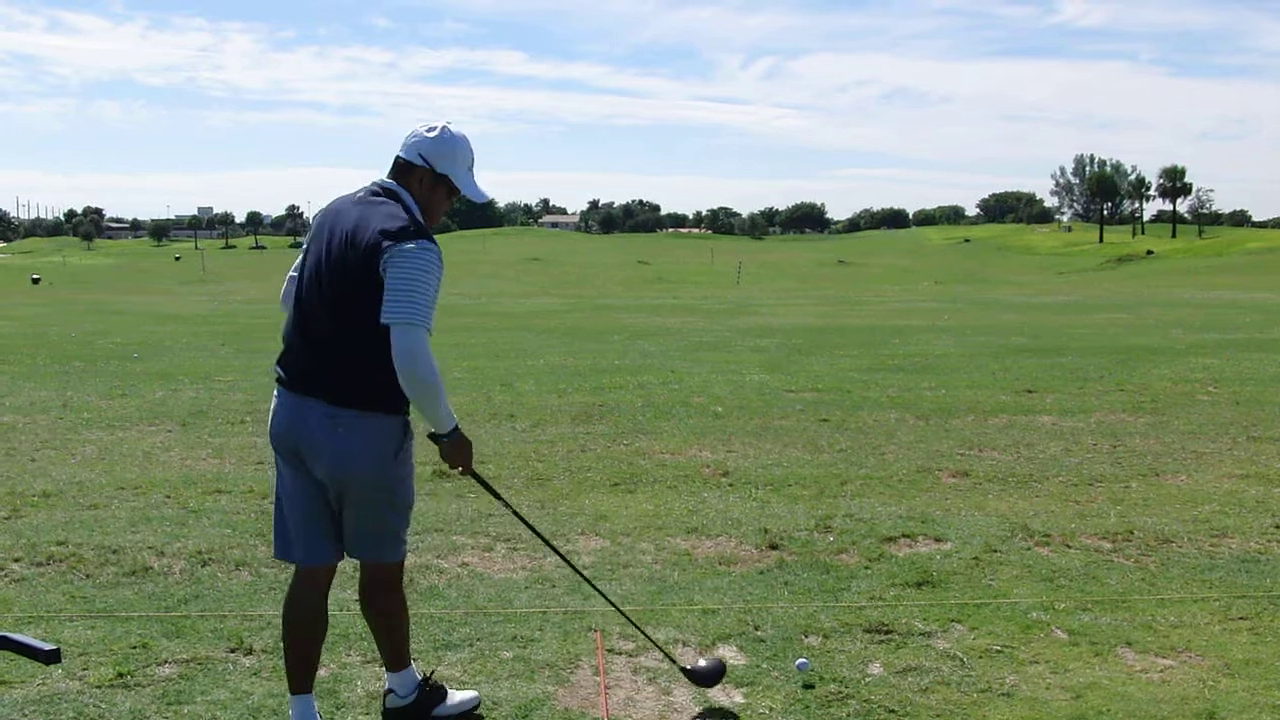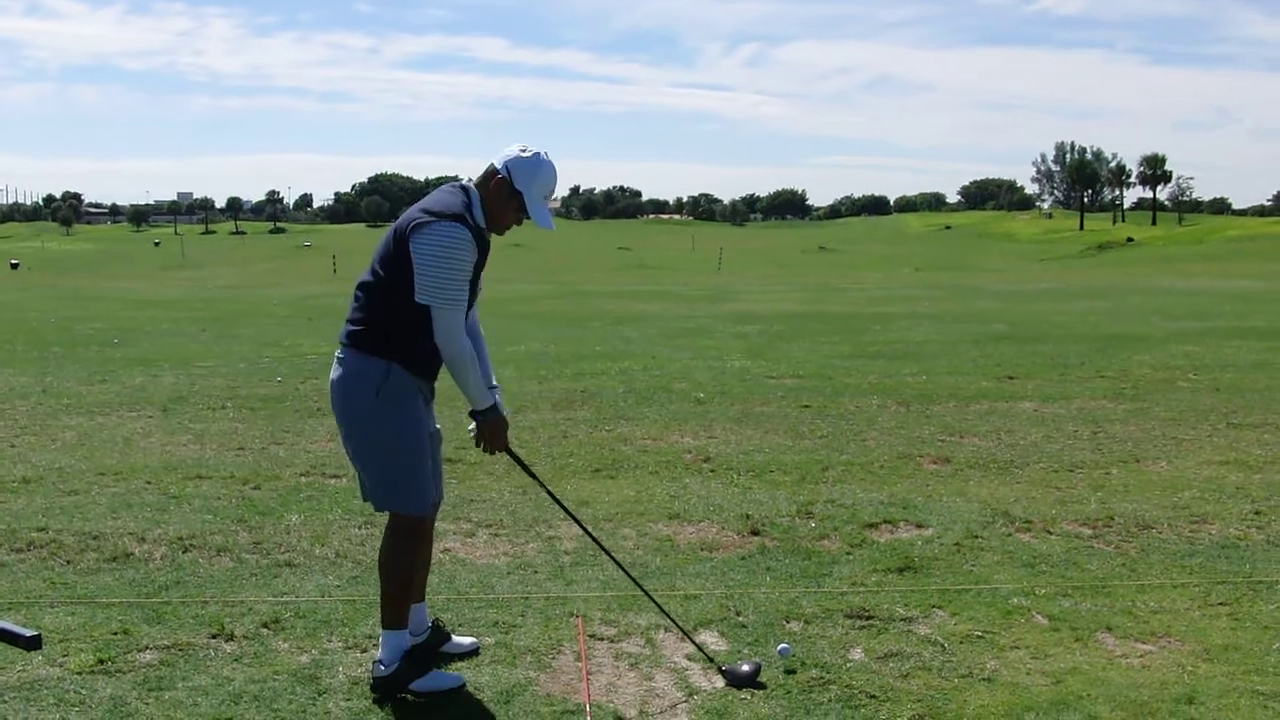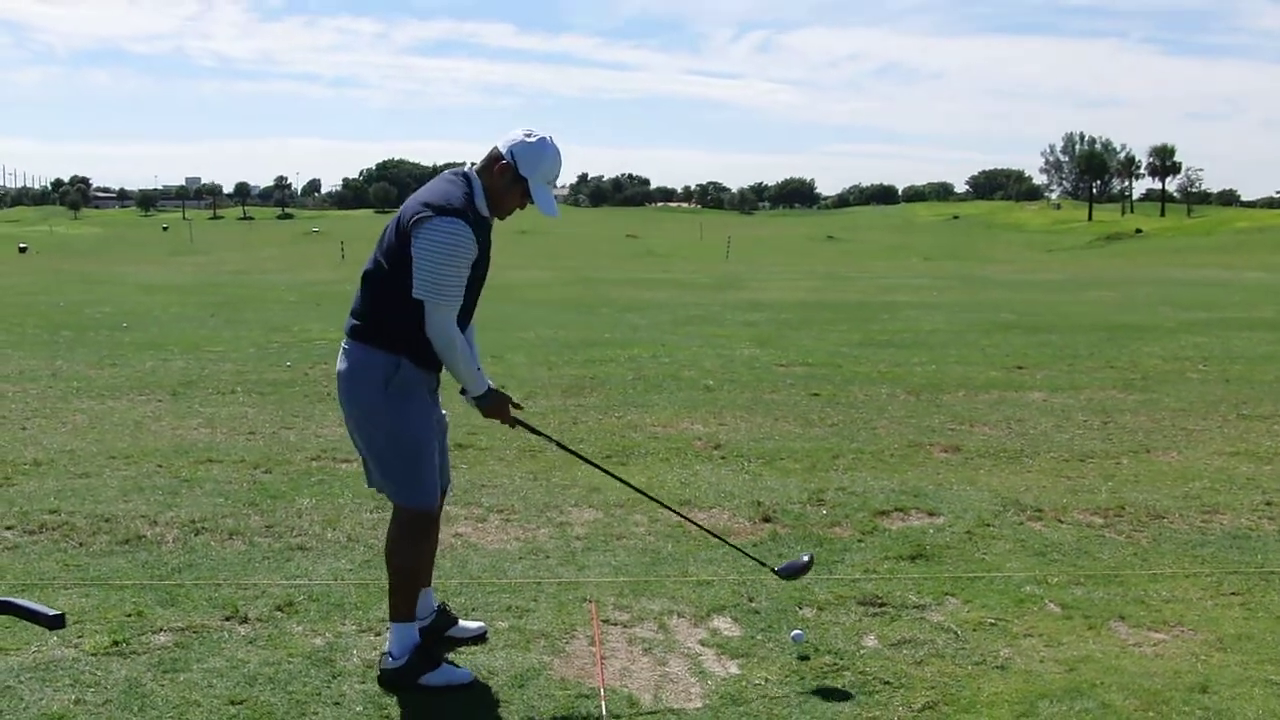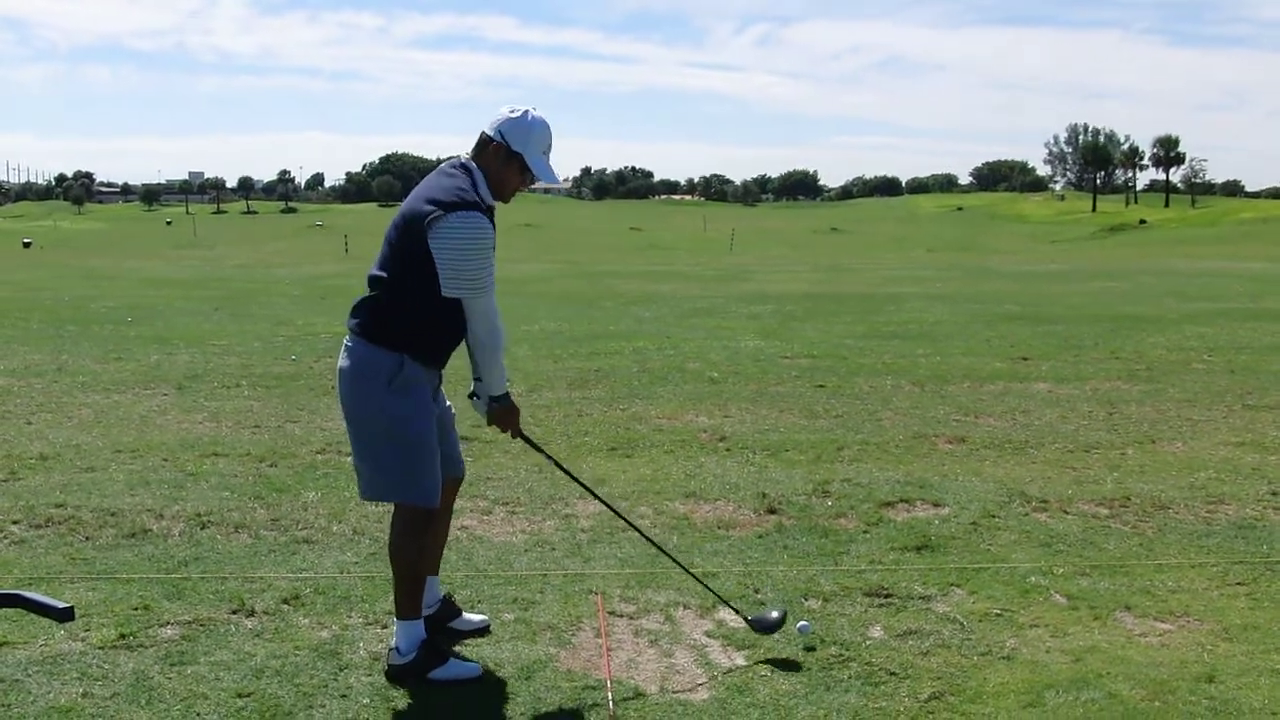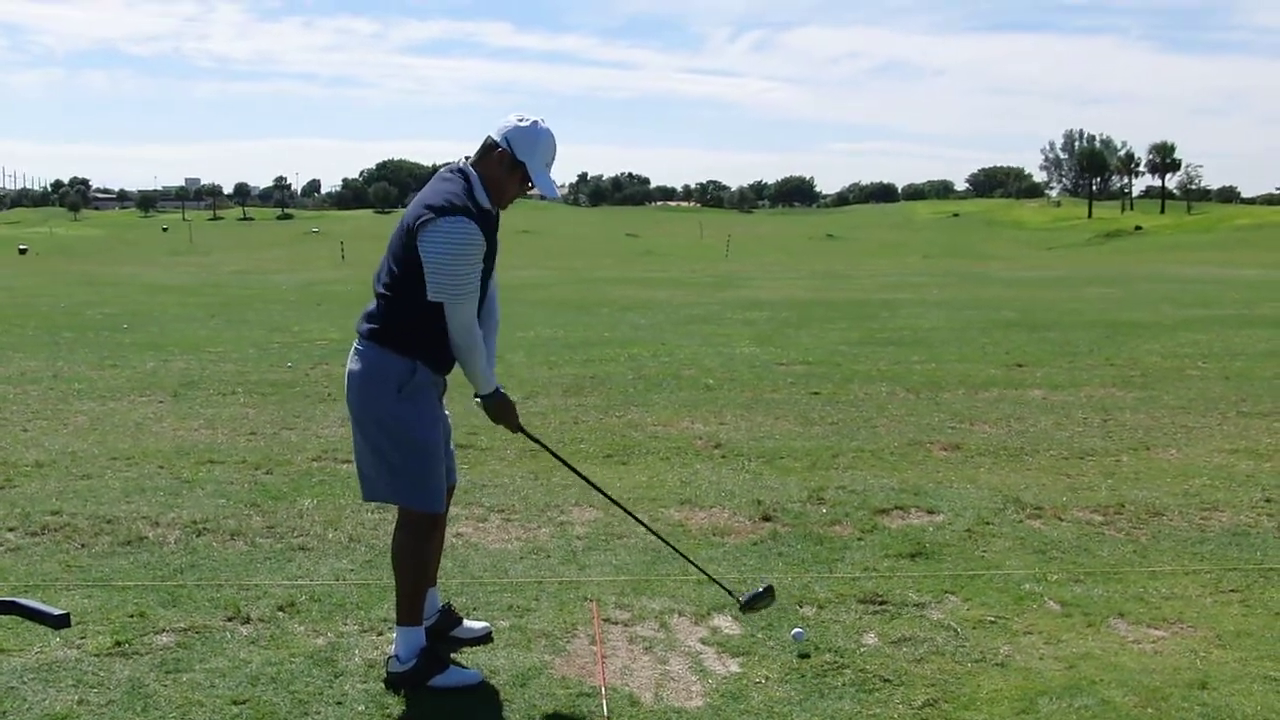
dt=1s
person 1, frame 1
left shoulder: (333, 214)
right shoulder: (412, 245)
left elbow: (292, 297)
right elbow: (410, 359)
right wrist: (447, 430)
left hip: (294, 410)
right hip: (364, 424)
left knee: (311, 570)
right knee: (381, 566)
person 1, frame 2
left shoulder: (467, 225)
right shoulder: (447, 230)
left elbow: (463, 321)
right elbow: (447, 334)
left wrist: (489, 391)
right wrist: (484, 408)
left hip: (405, 379)
right hip: (376, 378)
left knee: (423, 507)
right knee: (408, 513)
left ankle: (417, 630)
right ankle: (393, 660)
person 1, frame 3
left shoulder: (465, 204)
right shoulder: (450, 222)
left elbow: (454, 316)
right elbow: (440, 328)
left wrist: (479, 381)
right wrist: (481, 392)
left hip: (406, 367)
right hip: (384, 368)
left knee: (431, 494)
right knee: (415, 505)
left ankle: (424, 614)
right ankle: (402, 653)
person 1, frame 4
left shoulder: (459, 190)
right shoulder: (463, 216)
left elbow: (473, 310)
right elbow: (481, 317)
left wrist: (485, 385)
right wrist: (498, 394)
left hip: (411, 364)
right hip: (386, 368)
left knee: (446, 482)
right knee: (418, 501)
left ankle: (428, 602)
right ankle: (410, 647)
person 1, frame 5
left shoulder: (474, 201)
right shoulder: (454, 221)
left elbow: (485, 297)
right elbow: (461, 322)
left wrist: (491, 382)
right wrist: (488, 391)
left hip: (413, 370)
right hip: (393, 373)
left knee: (437, 495)
right knee: (420, 507)
left ankle: (429, 613)
right ankle: (409, 654)
